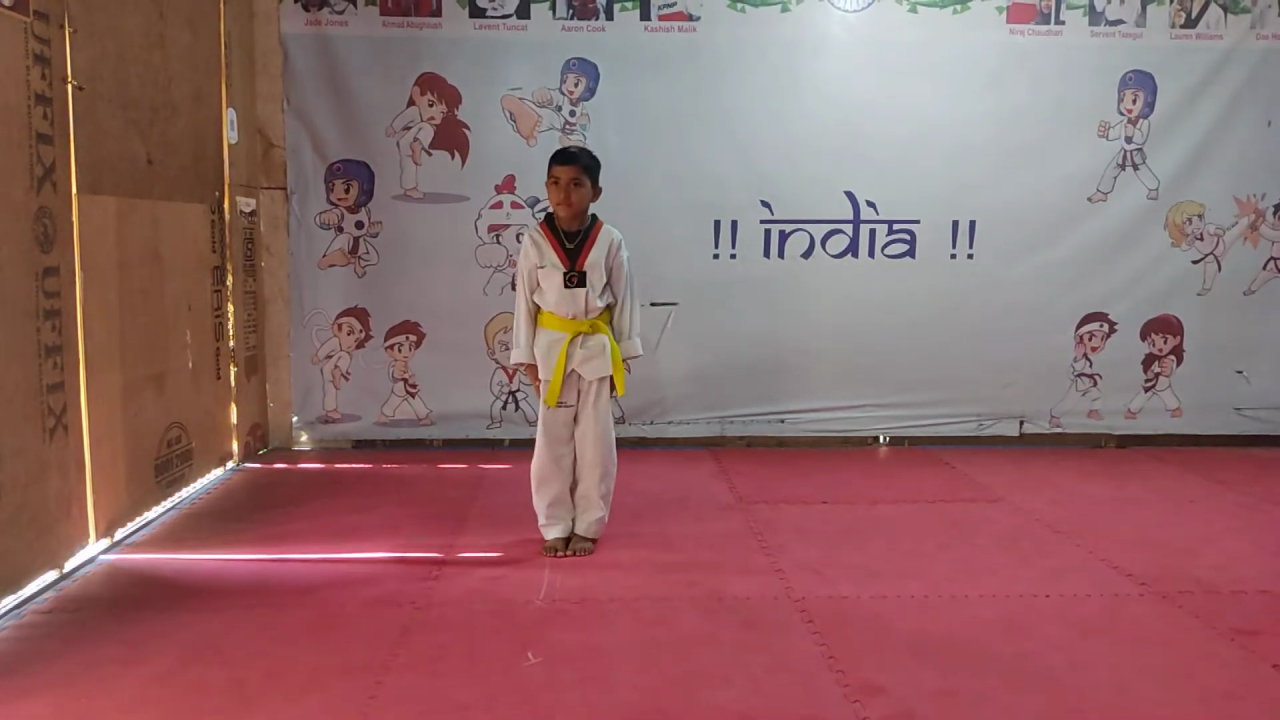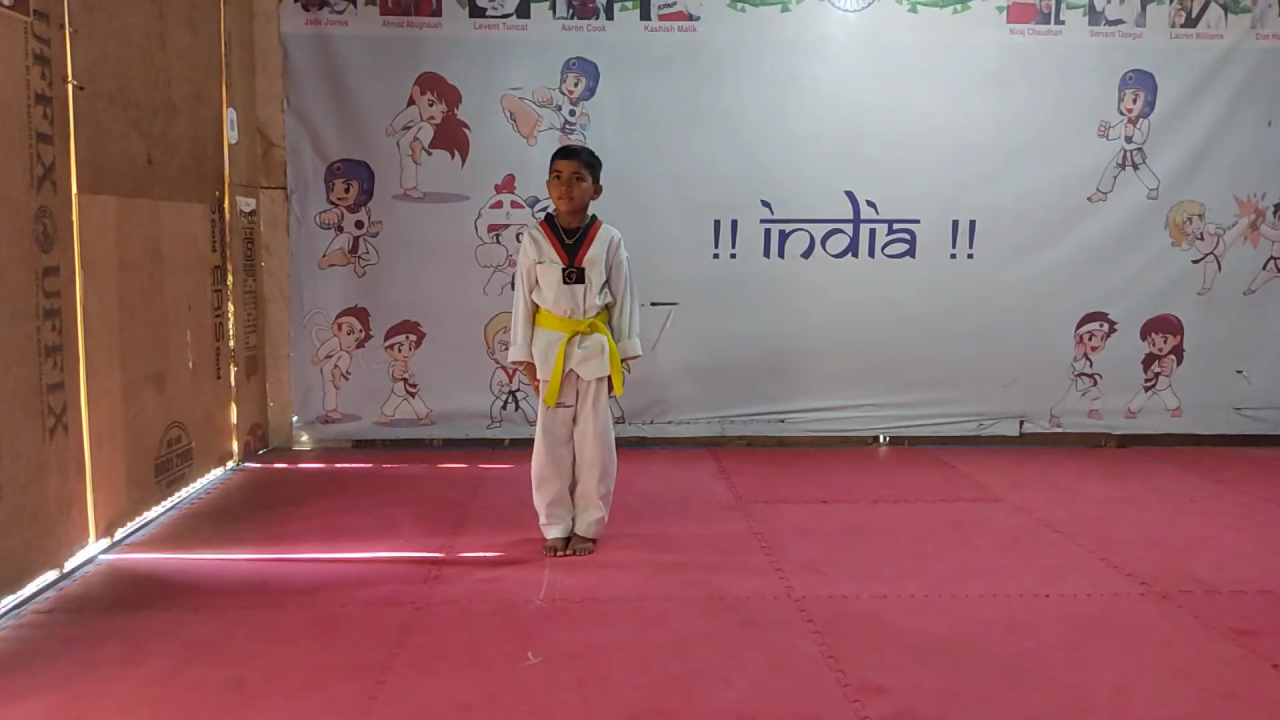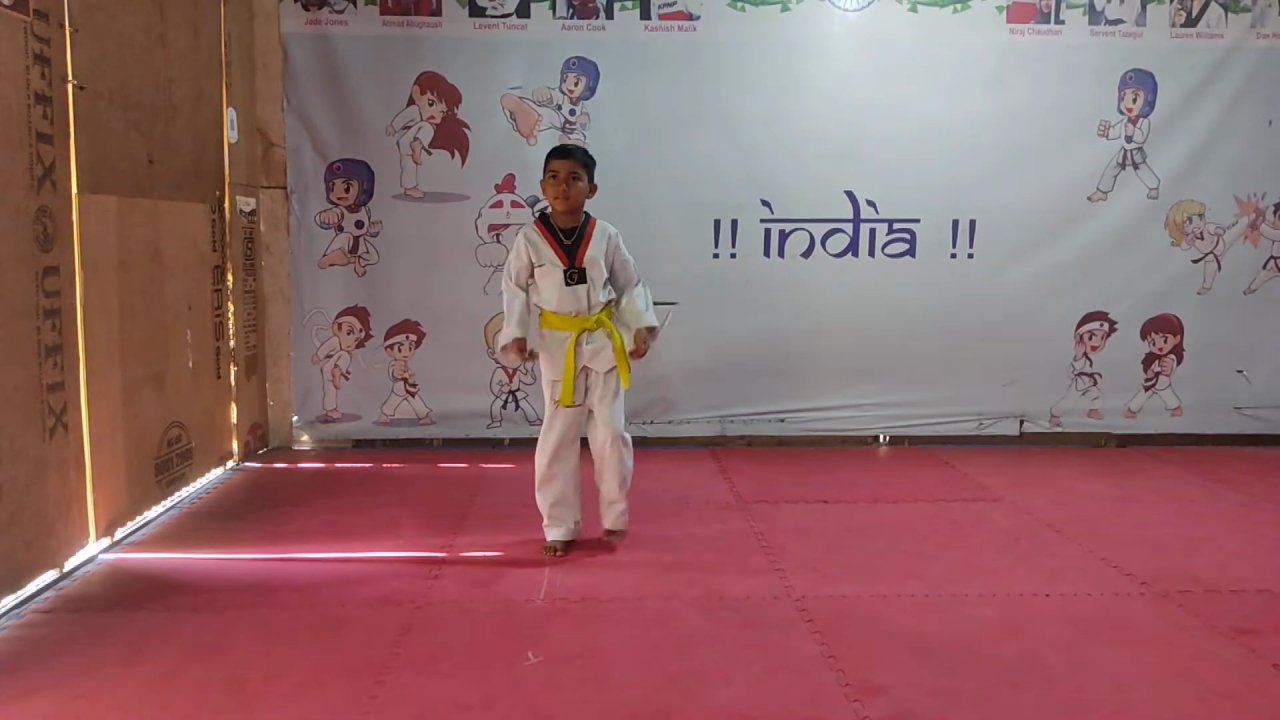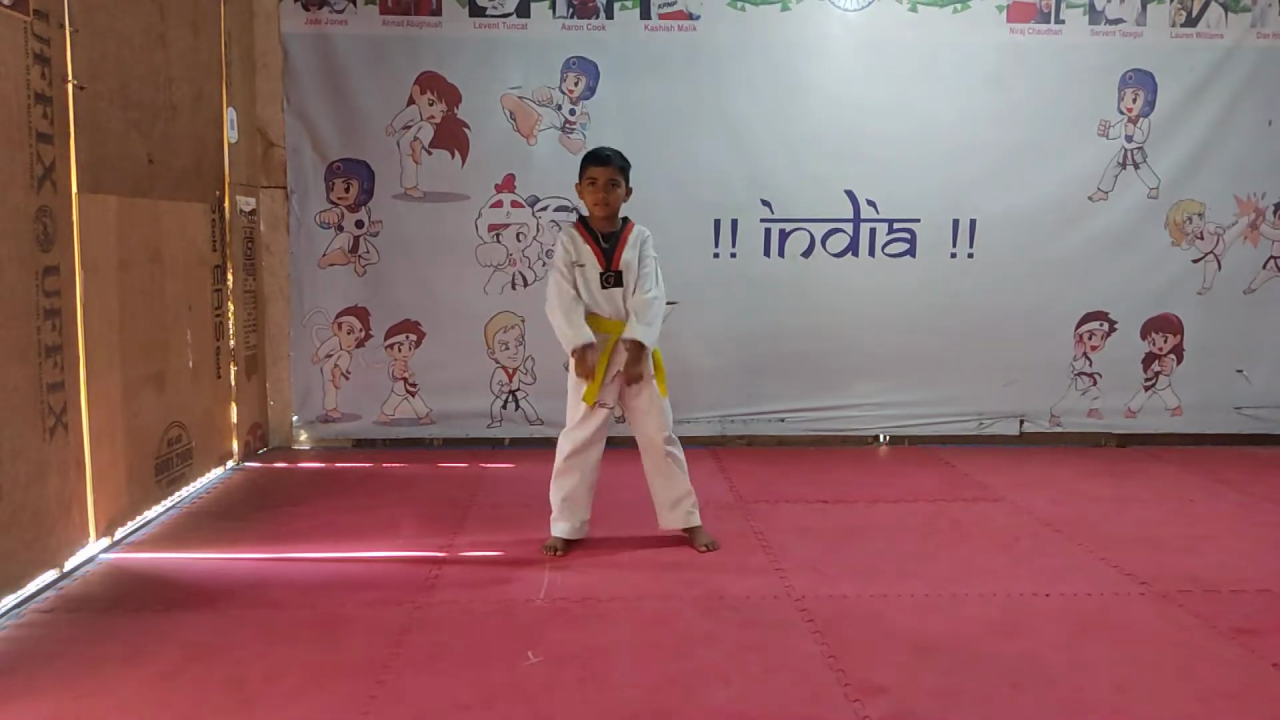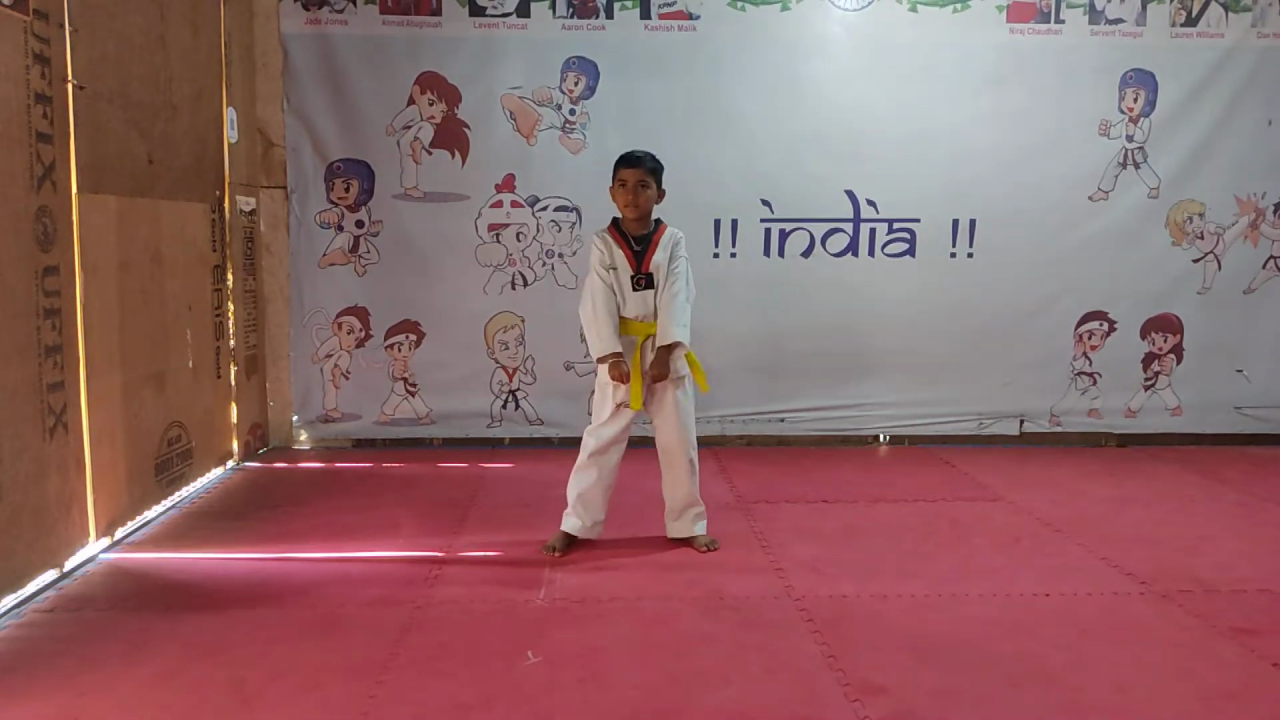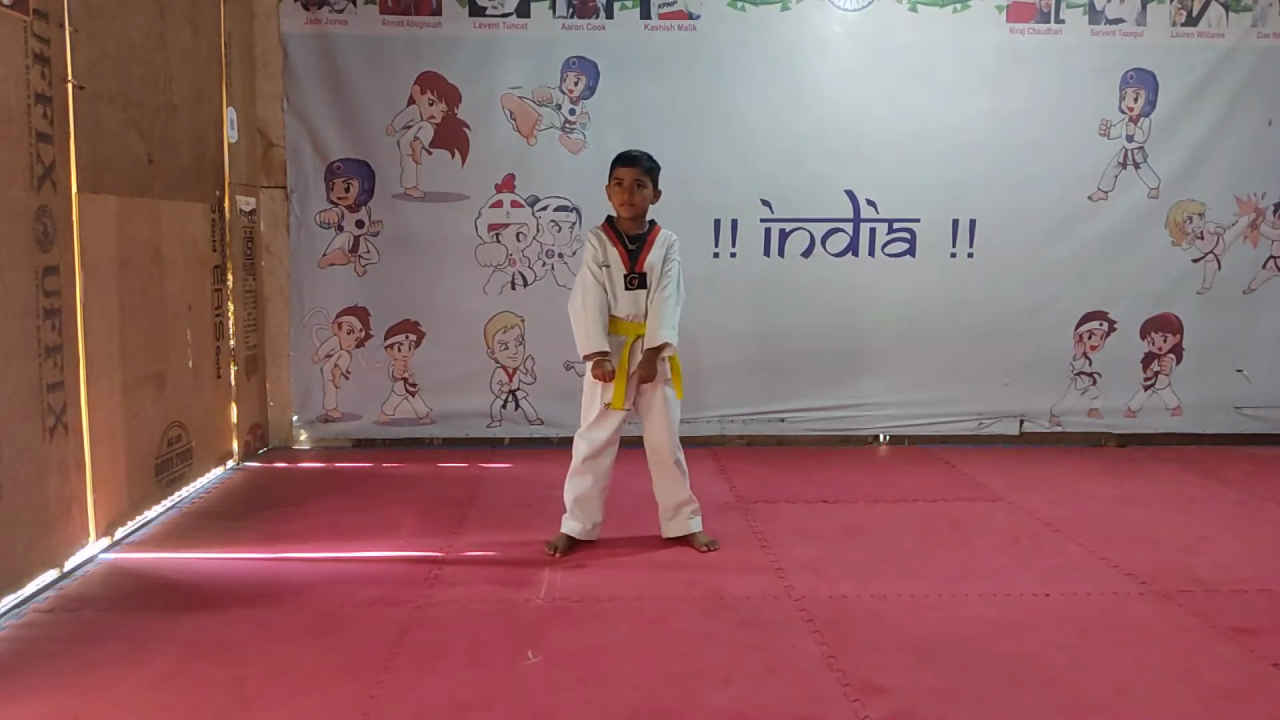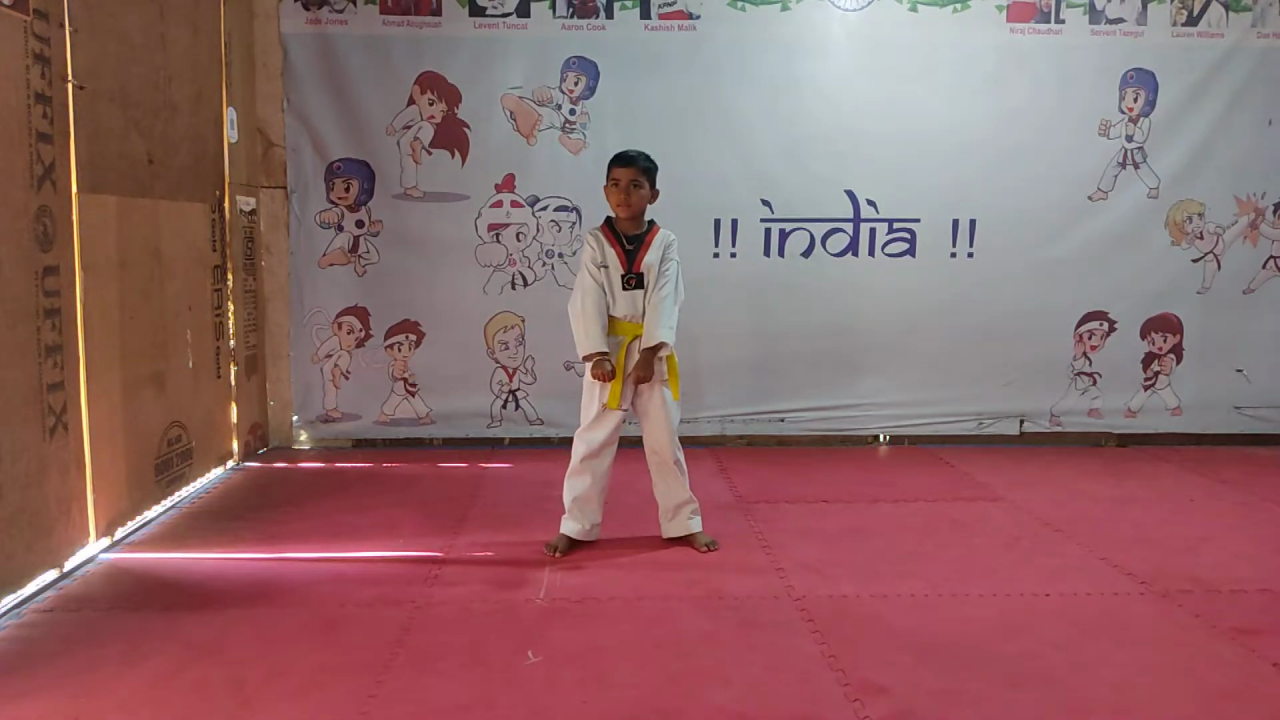
dt=0.4s
person 1, frame 1
left shoulder: (610, 241)
right shoulder: (535, 243)
left elbow: (624, 300)
right elbow: (525, 301)
left wrist: (621, 357)
right wrist: (528, 359)
left hip: (597, 348)
right hip: (552, 348)
left knee: (595, 441)
right knee: (552, 442)
left ankle: (587, 527)
right ankle: (556, 527)
person 1, frame 2
left shoulder: (609, 240)
right shoulder: (535, 240)
left elbow: (623, 299)
right elbow: (524, 299)
left wrist: (622, 355)
right wrist: (526, 357)
left hip: (595, 347)
right hip: (550, 347)
left knee: (594, 440)
right knee: (552, 440)
left ankle: (587, 527)
right ankle: (556, 527)
person 1, frame 3
left shoulder: (606, 235)
right shoulder: (530, 237)
left elbow: (631, 285)
right elbow: (514, 288)
left wrist: (643, 326)
right wrist: (515, 333)
left hip: (602, 343)
right hip: (556, 346)
left knee: (610, 434)
right knee: (557, 440)
left ankle: (613, 518)
right ankle: (559, 527)
person 1, frame 4
left shoulder: (639, 237)
right shoulder: (570, 240)
left elbow: (650, 298)
right elbow: (561, 299)
left wrist: (636, 346)
right wrist: (581, 348)
left hip: (637, 347)
right hip: (592, 349)
left knee: (658, 436)
right knee: (578, 440)
left ankle: (686, 518)
right ankle: (566, 527)
person 1, frame 5
left shoulder: (673, 241)
right shoulder: (603, 244)
left elbow: (676, 300)
right elbow: (597, 305)
left wrist: (665, 352)
right wrist: (613, 356)
left hip: (666, 352)
right hip: (621, 351)
left knee: (679, 441)
right knee: (601, 439)
left ankle: (688, 524)
right ankle: (575, 524)
person 1, frame 6
left shoulder: (666, 243)
right shoulder: (596, 241)
left elbow: (666, 303)
right elbow: (587, 302)
left wrist: (653, 354)
right wrist: (598, 355)
left hip: (654, 353)
right hip: (610, 352)
left knee: (665, 440)
right knee: (594, 440)
left ankle: (683, 523)
right ankle: (576, 525)
person 1, frame 7
left shoulder: (665, 243)
right shoulder: (595, 242)
left elbow: (664, 304)
right elbow: (586, 303)
left wrist: (649, 354)
right wrist: (598, 355)
left hip: (652, 353)
right hip: (608, 352)
left knee: (664, 440)
right knee: (592, 441)
left ankle: (684, 522)
right ankle: (576, 525)
